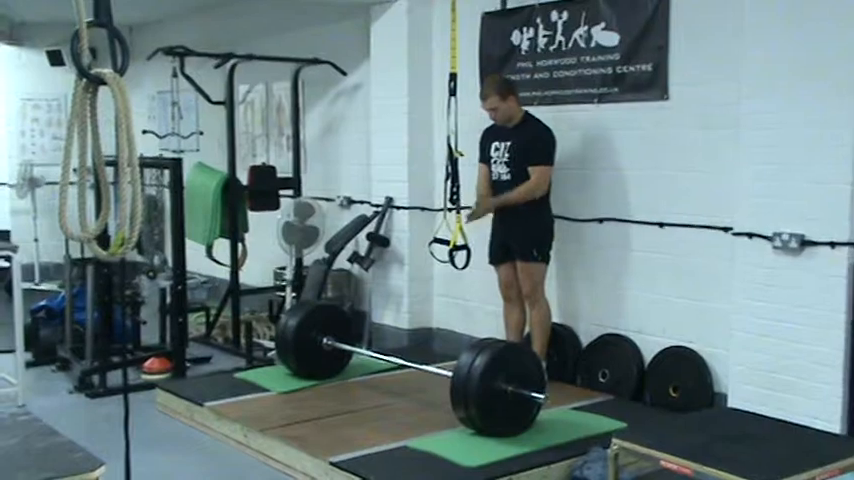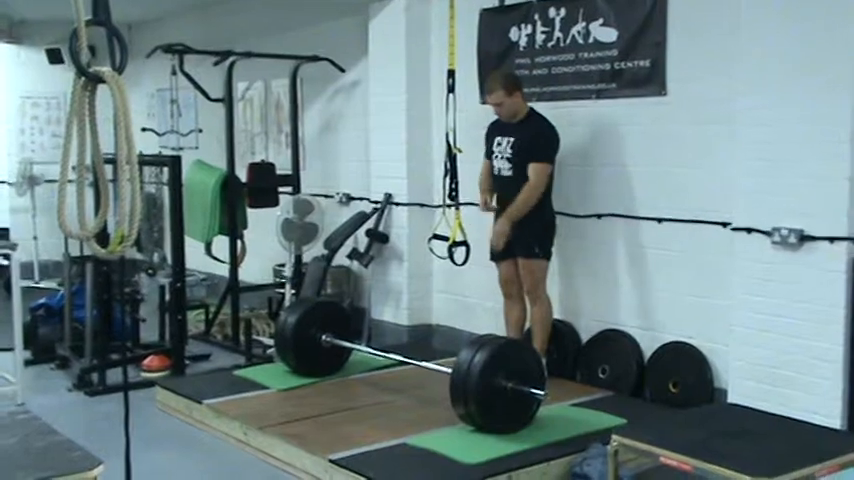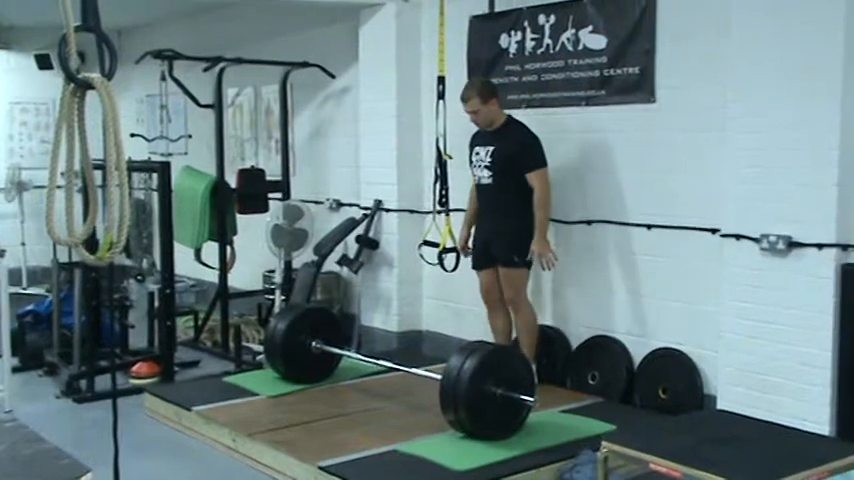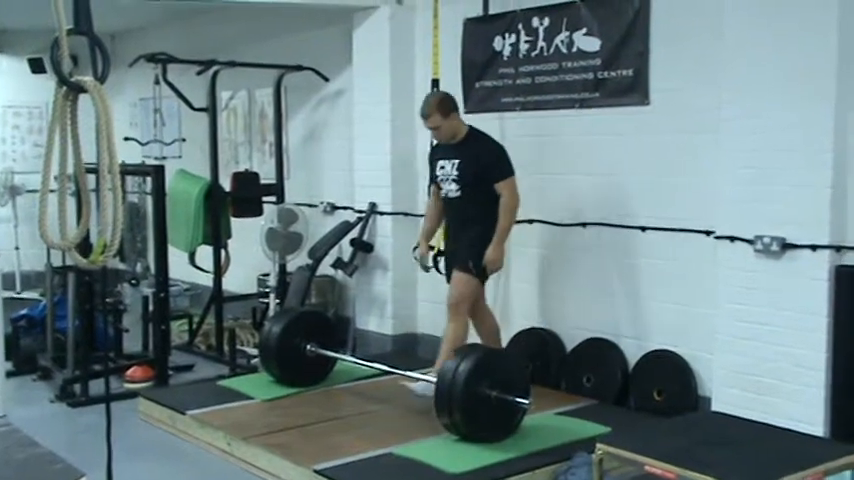
dt=0.4s
person 1, frame 1
left shoulder: (538, 134)
right shoulder: (489, 135)
left elbow: (538, 185)
right elbow: (484, 177)
left wrist: (494, 203)
right wrist: (484, 201)
left hip: (532, 226)
right hip: (502, 224)
left knee: (532, 294)
right knee: (509, 295)
person 1, frame 2
left shoulder: (541, 131)
right shoulder: (495, 129)
left elbow: (537, 184)
right elbow: (488, 171)
left wrist: (508, 220)
right wrist: (485, 196)
left hip: (533, 223)
right hip: (505, 222)
left knee: (534, 291)
right knee: (510, 290)
person 1, frame 3
left shoulder: (521, 138)
right shoulder: (477, 139)
left elbow: (541, 189)
left wrist: (540, 238)
right wrist: (466, 228)
left hip: (514, 233)
right hip: (485, 230)
left knee: (516, 300)
right knee: (491, 299)
person 1, frame 4
left shoulder: (486, 150)
right shoulder: (437, 152)
left elbow: (510, 196)
left wrist: (497, 244)
right wrist: (424, 241)
left hip: (479, 238)
right hip: (455, 237)
left knee: (457, 303)
right knee: (476, 307)
